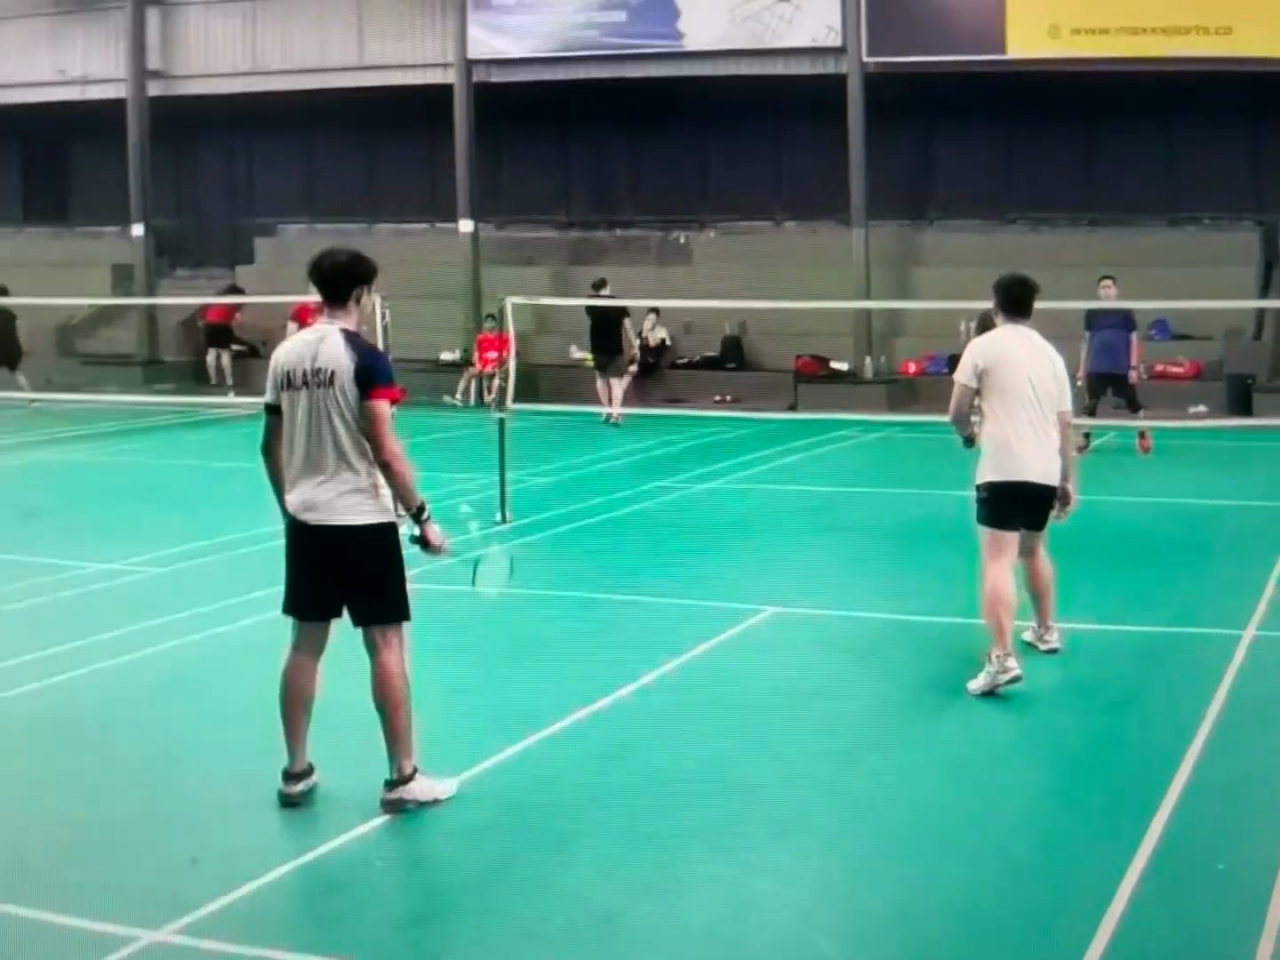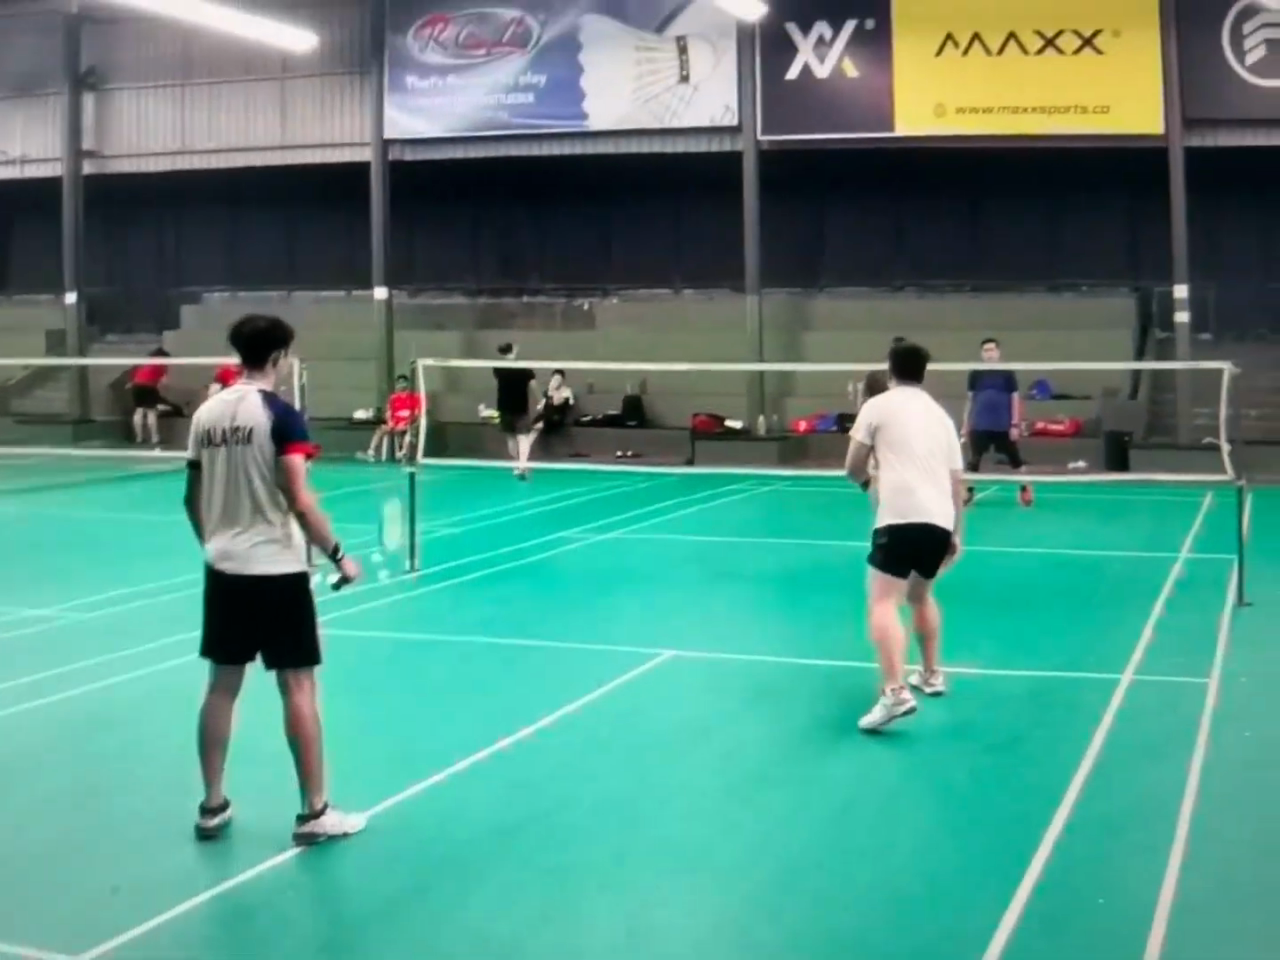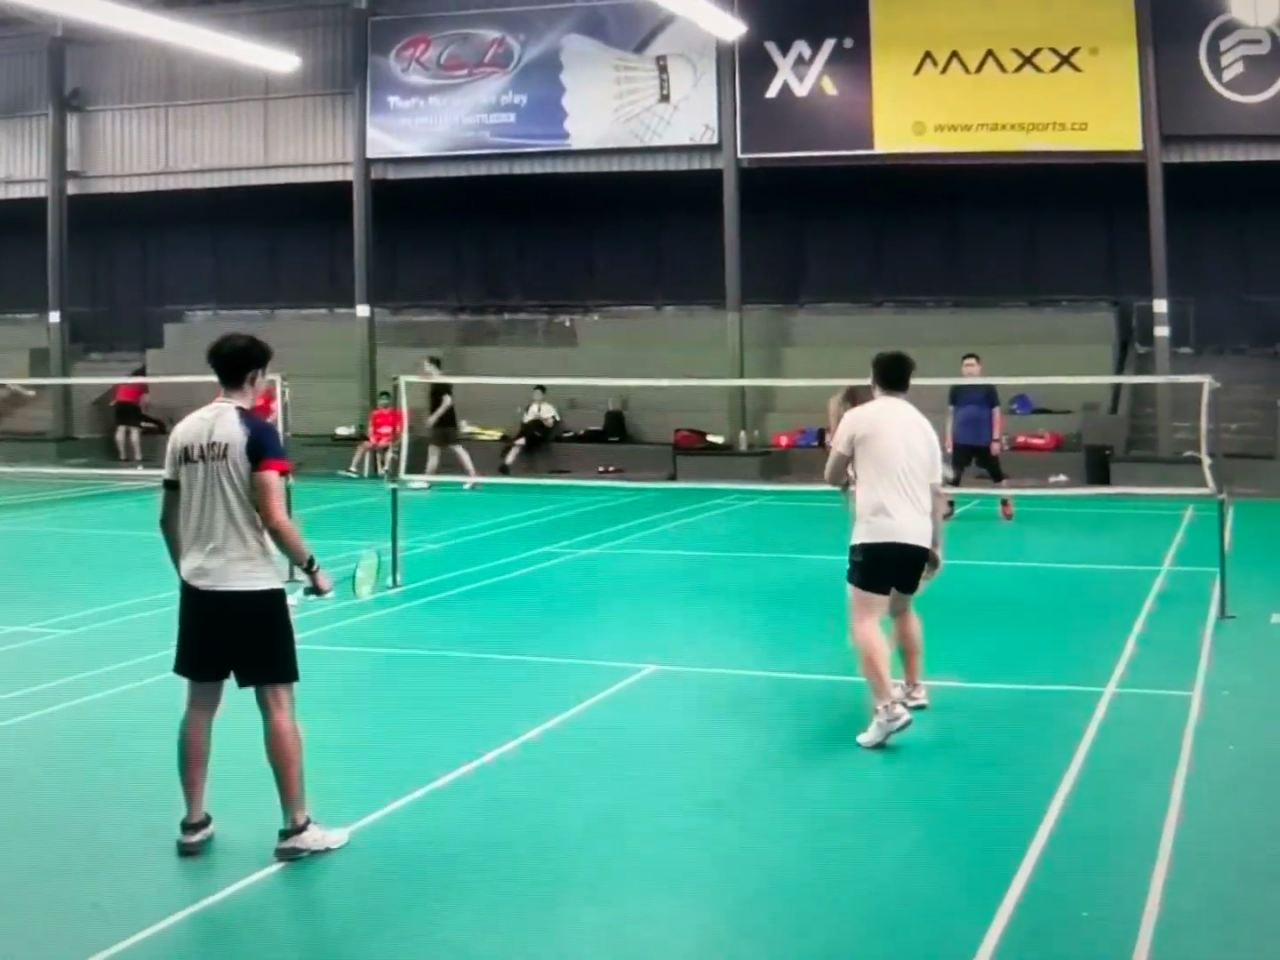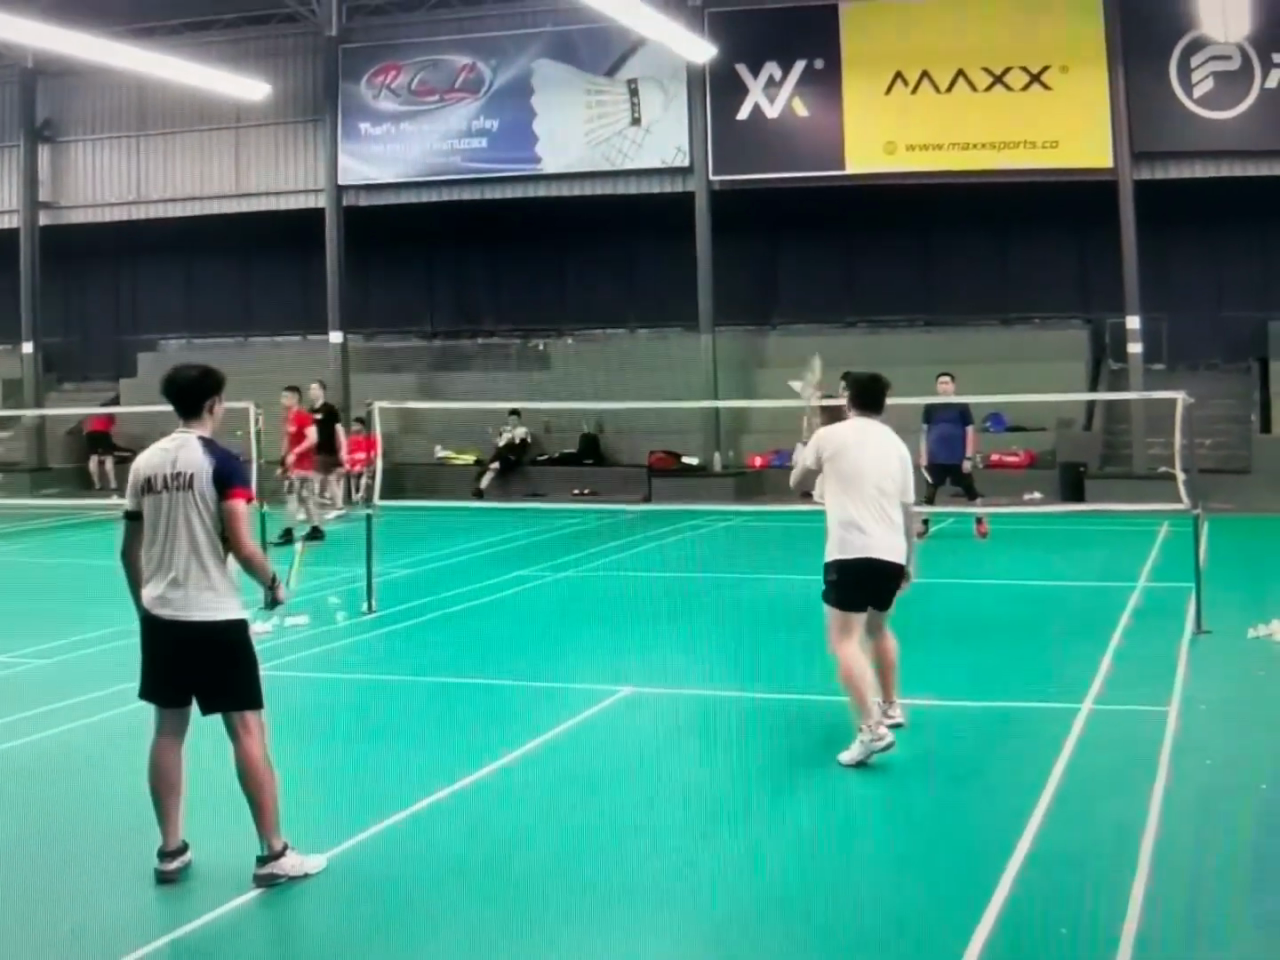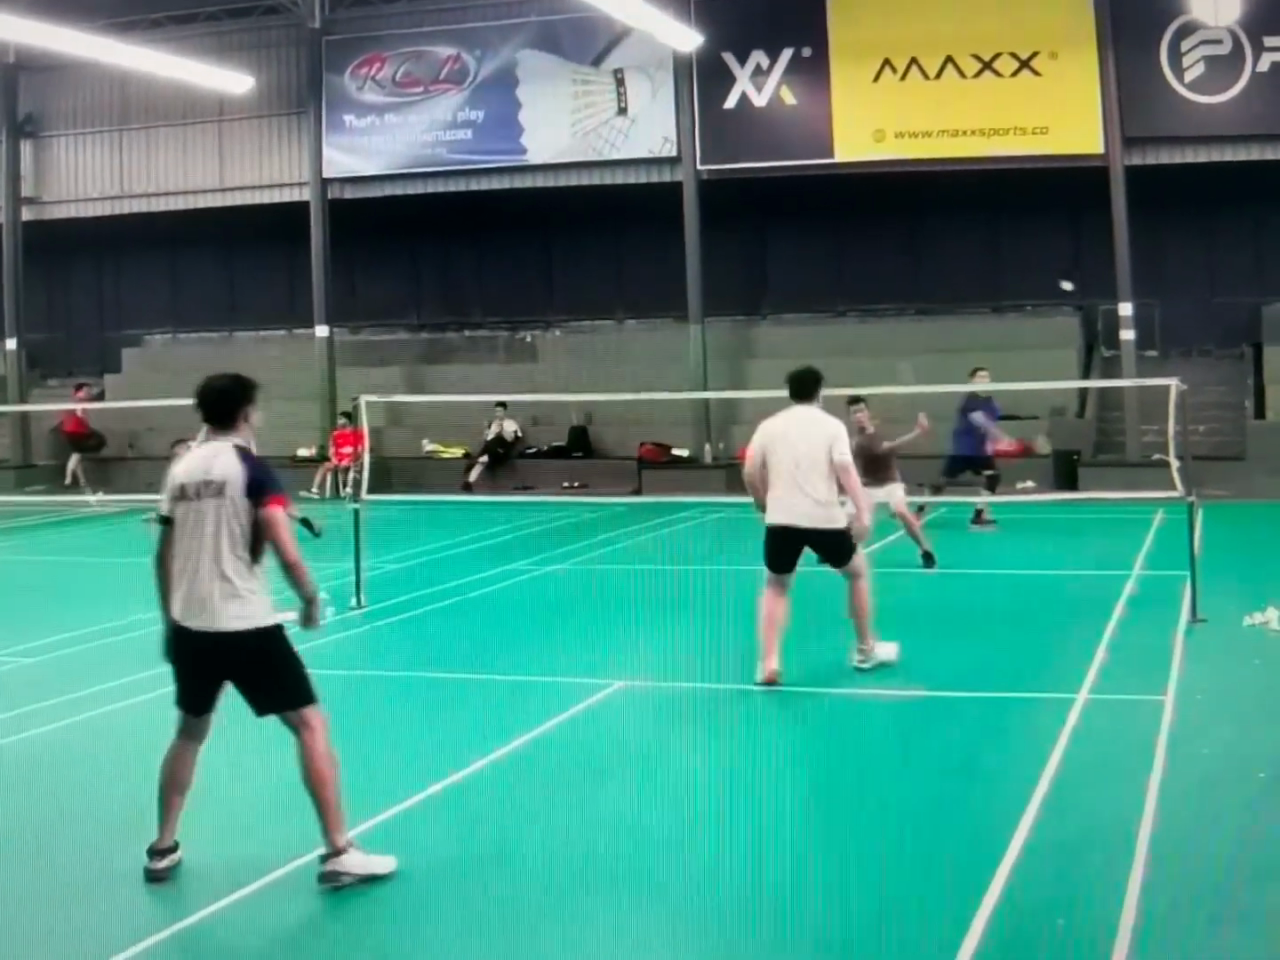
dt=1s
person 1, frame 1
left shoulder: (284, 354)
right shoulder: (364, 357)
left elbow: (271, 447)
right elbow: (386, 453)
right wrist: (423, 518)
left hip: (306, 520)
right hip: (362, 521)
left knee: (306, 644)
right knee: (386, 646)
left ankle: (296, 771)
right ankle: (404, 778)
person 1, frame 2
left shoulder: (206, 413)
right shoulder: (280, 415)
left elbow: (193, 500)
right elbow: (300, 504)
right wrist: (338, 556)
left hip: (224, 569)
right hip: (276, 570)
left knee: (222, 686)
right knee: (298, 688)
left ankle: (212, 807)
right ankle: (314, 813)
person 1, frame 3
left shoulder: (184, 431)
right shoulder: (257, 432)
left elbow: (169, 520)
right elbow: (275, 519)
right wrist: (313, 568)
left hip: (200, 588)
right hip: (252, 589)
left knee: (200, 704)
right knee: (278, 705)
left ankle: (194, 823)
right ankle: (297, 828)
person 1, frame 4
left shoulder: (144, 463)
right shoulder: (221, 461)
left elbow: (130, 551)
right elbow: (242, 547)
right wrist: (274, 583)
left hip: (162, 617)
right hip: (215, 618)
left knee: (168, 731)
right knee: (248, 731)
left ankle: (171, 850)
right ankle: (274, 854)
person 1, frame 5
left shoulder: (181, 470)
right shoulder: (252, 469)
left elbow: (164, 558)
right elbow: (287, 553)
left wrist: (171, 621)
right wrist: (311, 600)
left hip: (191, 626)
right hip: (247, 625)
left knee: (190, 732)
right knee: (311, 727)
left ankle: (163, 848)
right ankle: (338, 852)
person 2, frame 1
left shoulder: (983, 346)
right shoulder: (1050, 353)
left elbow: (957, 412)
right elbow: (1064, 424)
left wrist: (969, 434)
right wrist: (1067, 480)
left hip: (1003, 471)
right hip: (1045, 472)
left knee: (998, 561)
right knee: (1033, 549)
left ankle: (1002, 659)
right ankle: (1046, 630)
person 2, frame 2
left shoulder: (878, 406)
right shoulder: (939, 414)
left elbow: (853, 468)
right elbow: (957, 480)
left wrist: (866, 480)
right wrist: (954, 534)
left hip: (902, 518)
right hip: (940, 520)
left knee: (882, 604)
right knee: (920, 594)
left ankle: (895, 692)
right ankle: (930, 674)
person 2, frame 3
left shoulder: (858, 417)
right shoulder: (923, 425)
left elbow: (832, 477)
right elbow: (936, 493)
left wrist: (851, 475)
right wrist: (935, 544)
left hip: (878, 535)
right hip: (917, 537)
left knee: (865, 620)
right knee: (902, 609)
left ankle: (888, 709)
right ankle: (914, 688)
person 2, frame 4
left shoulder: (829, 436)
right shoulder: (897, 444)
left elbow: (798, 481)
right elbow: (907, 510)
left wrist: (809, 464)
right wrist: (907, 563)
left hip: (851, 555)
right hip: (892, 557)
left knee: (844, 642)
right knee: (879, 630)
left ankle: (873, 728)
right ankle: (890, 707)
person 2, frame 5
left shoulder: (768, 426)
right shoulder: (832, 425)
left elbow: (751, 476)
right elbow: (845, 470)
left wrist: (766, 507)
right wrist: (863, 512)
left hip: (782, 521)
right hip: (826, 520)
left knee: (775, 590)
right knee: (858, 574)
left ankle: (769, 662)
right ankle: (866, 650)
